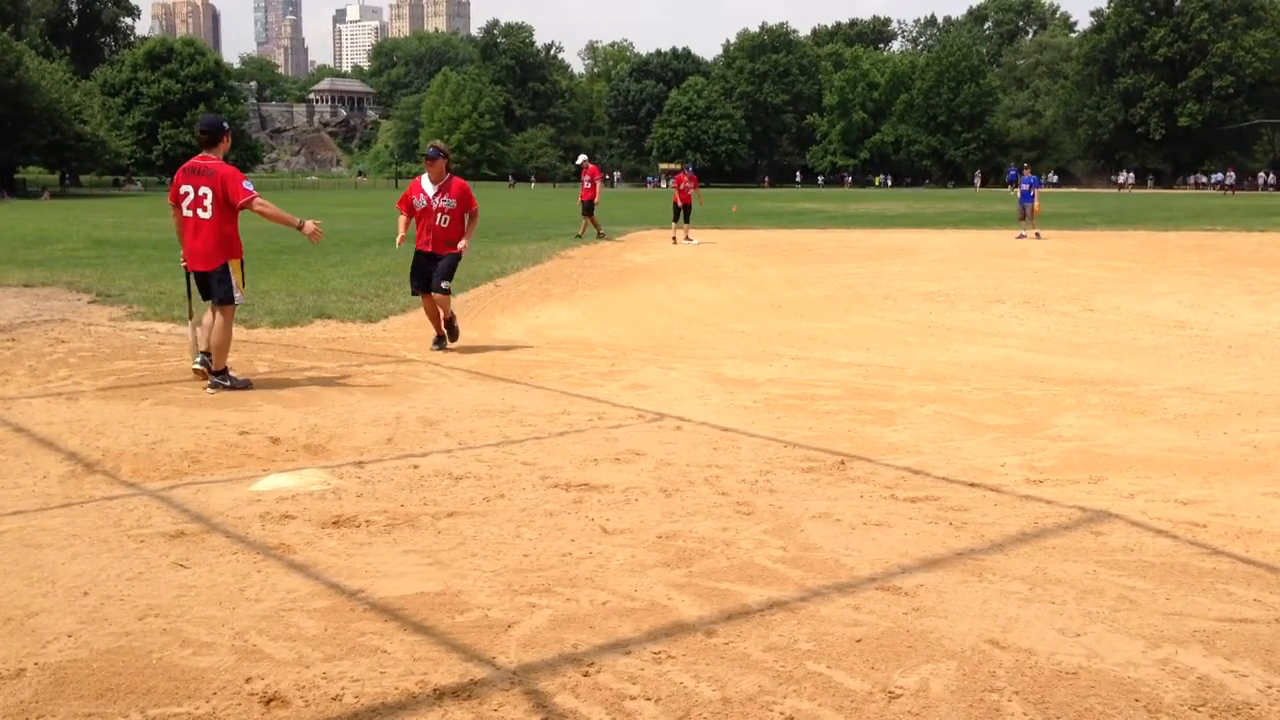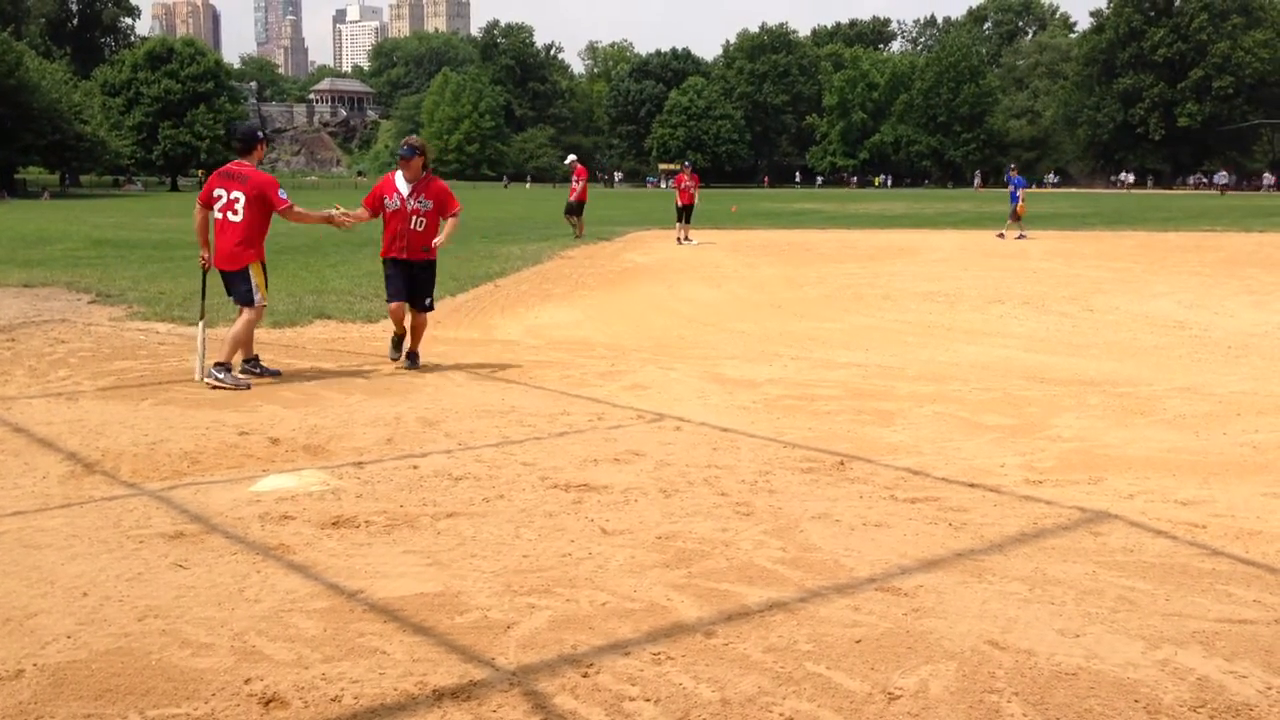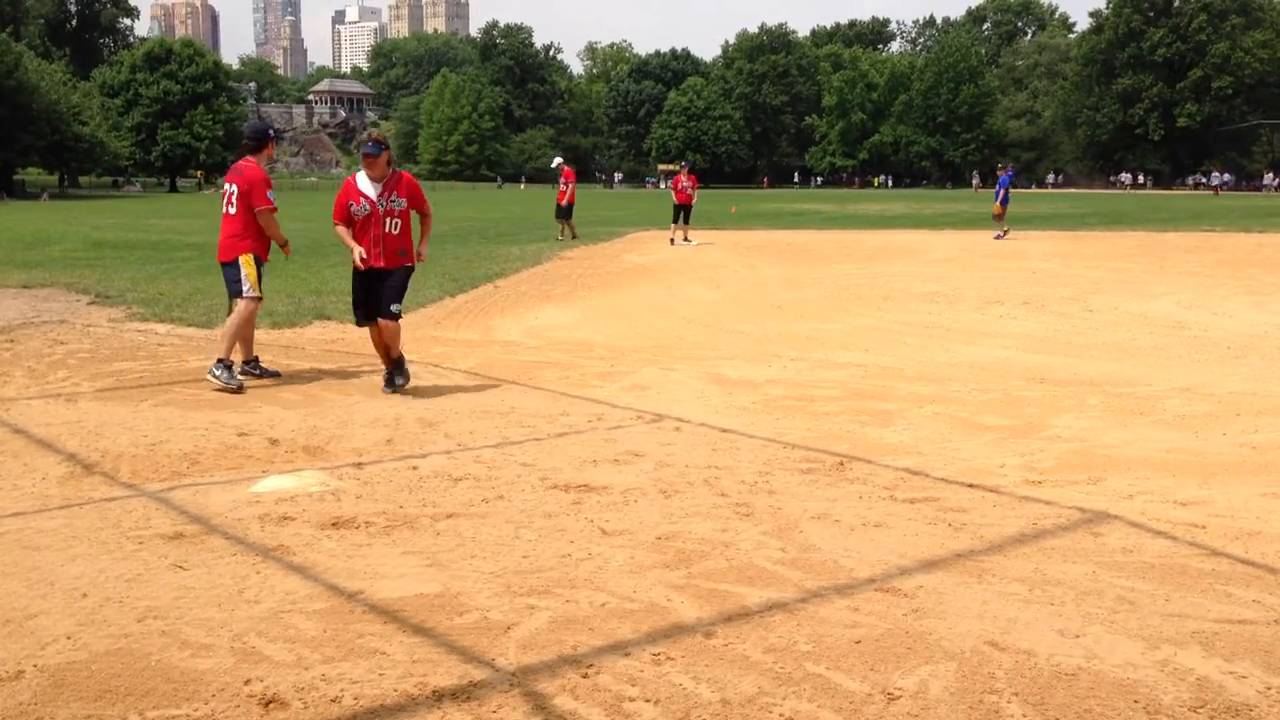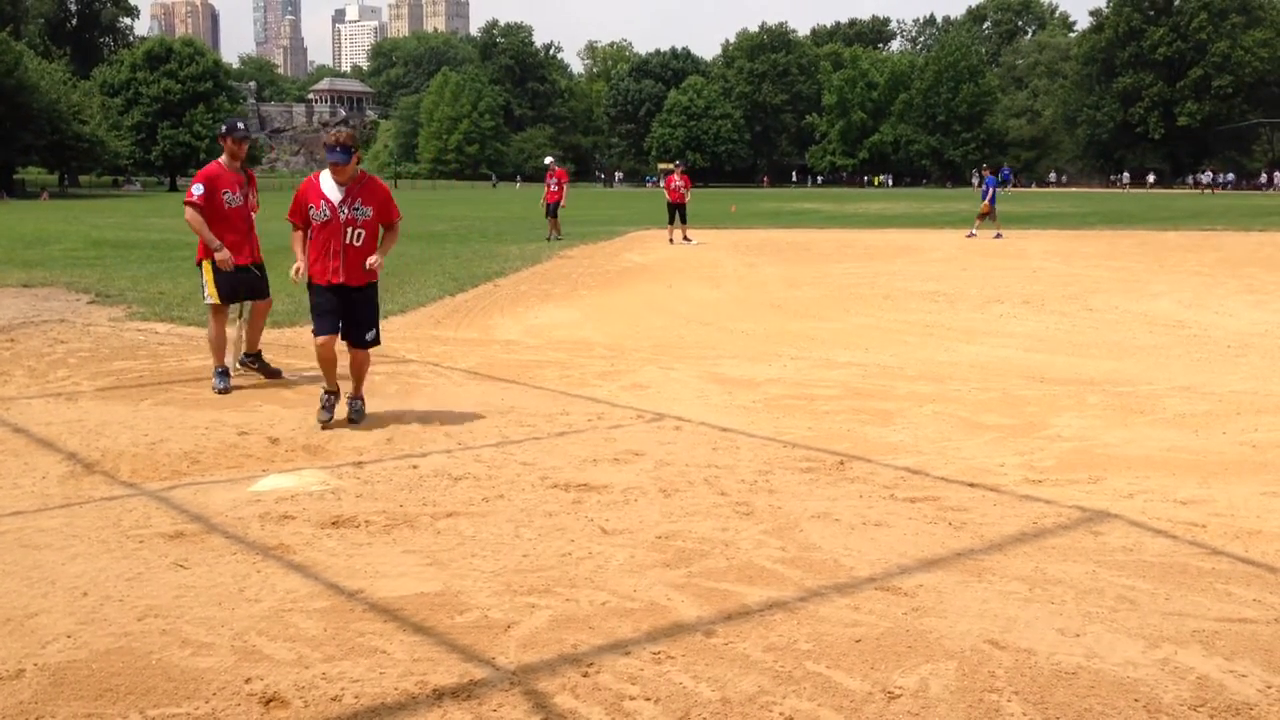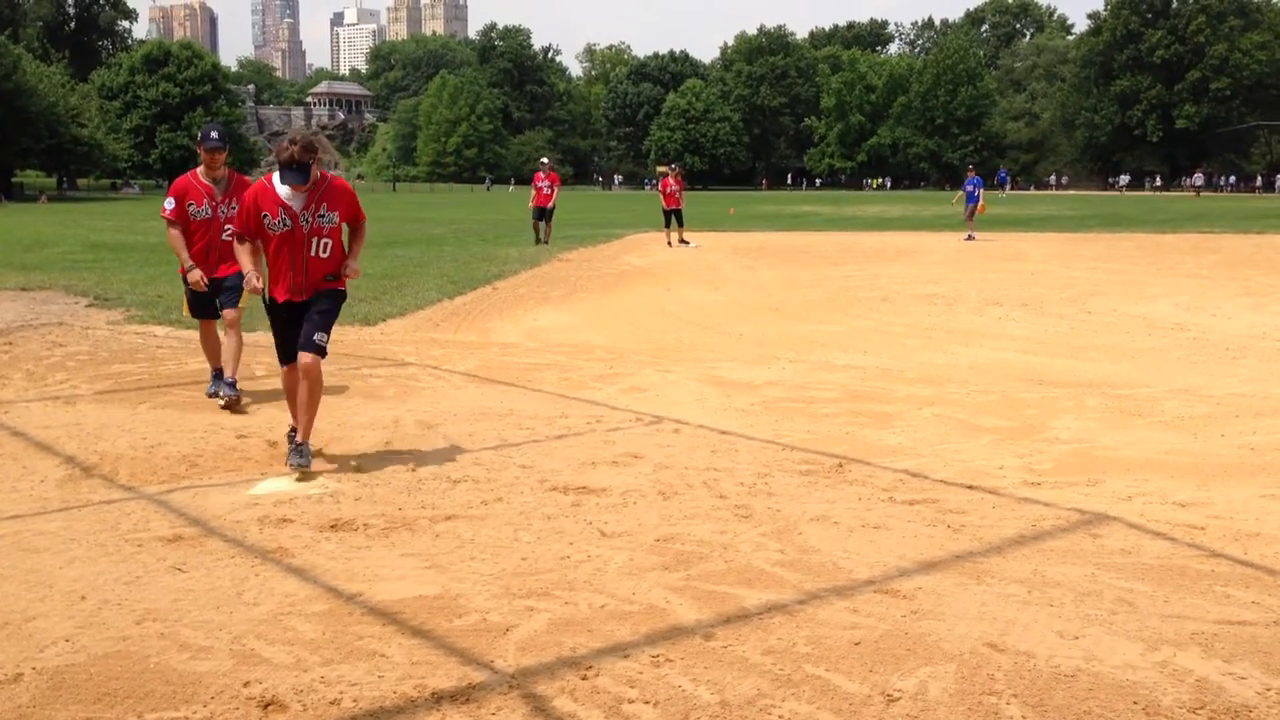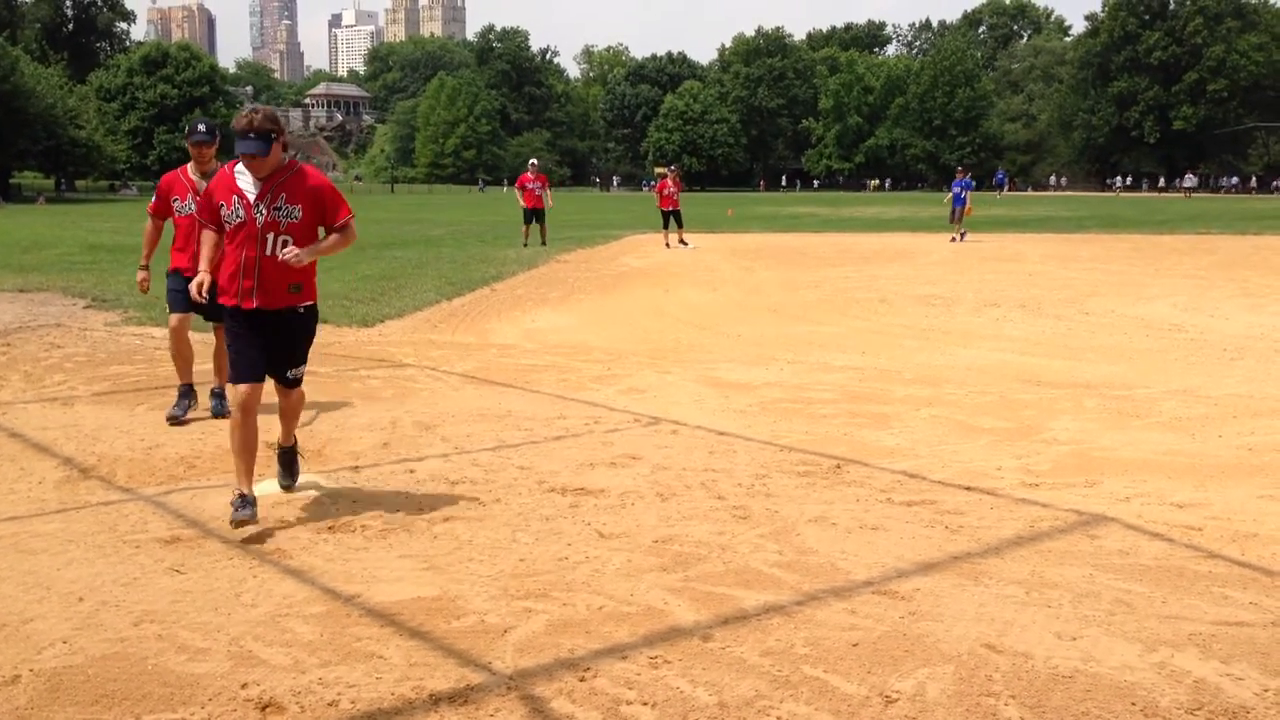
dt=0.4s
person 1, frame 1
left shoulder: (459, 186)
right shoulder: (415, 185)
left elbow: (473, 213)
right elbow: (404, 212)
left wrist: (466, 238)
right wrist: (402, 233)
left hip: (449, 251)
right hip: (424, 251)
left knee: (439, 295)
right knee: (426, 298)
left ankle: (449, 317)
right ankle: (440, 334)
person 1, frame 2
left shoulder: (436, 186)
right shoulder: (386, 183)
left elbow: (453, 216)
right elbow: (369, 211)
left wrist: (444, 236)
right wrist: (348, 217)
left hip: (423, 259)
right hip: (393, 257)
left knee: (419, 312)
right knee: (395, 307)
left ankle: (413, 351)
right ankle: (399, 333)
person 1, frame 3
left shoulder: (405, 182)
right shoulder: (350, 186)
left elbow: (425, 213)
right elbow: (340, 224)
left wrist: (423, 245)
right wrist: (354, 247)
left hip: (398, 265)
right hip: (365, 267)
left knee: (388, 322)
right knee: (373, 325)
left ankle: (398, 359)
right ankle: (389, 367)
person 1, frame 4
left shoulder: (375, 188)
right shoulder: (310, 187)
left elbow: (392, 226)
right elbow: (299, 227)
left wrist: (381, 254)
right wrist: (300, 259)
left hip: (362, 282)
right hip: (322, 281)
left knee: (360, 348)
right knee: (324, 342)
left ankle: (356, 397)
right ankle: (331, 391)
person 1, frame 5
left shoulder: (339, 189)
right shoulder: (260, 192)
left elbow: (358, 224)
right elbow: (243, 236)
left wrist: (353, 259)
right wrist: (250, 270)
left hip: (326, 291)
right hip: (281, 295)
left knee: (309, 361)
right knee: (289, 368)
left ankle: (302, 442)
right ankle: (297, 427)
person 1, frame 6
left shoulder: (311, 182)
right shoulder: (222, 180)
left elbow: (347, 232)
right elbow: (212, 227)
left wrist: (310, 252)
right wrist: (205, 269)
left hip: (294, 307)
right hip: (239, 306)
left knee: (289, 387)
right knee: (244, 396)
left ankle: (287, 443)
right ankle: (244, 494)
person 2, frame 1
left shoulder: (183, 172)
right shoulder: (227, 173)
left elbow: (176, 213)
right elbow: (258, 205)
left wrist: (186, 248)
right wrist: (300, 224)
left hip: (196, 255)
right hip: (223, 255)
left knee: (216, 306)
right knee: (225, 312)
left ankle: (205, 357)
right ankle: (219, 375)
person 2, frame 2
left shoulder: (218, 176)
right shoulder: (262, 181)
left elbow: (201, 212)
right elbow: (293, 213)
left wrist: (205, 249)
right wrist: (330, 217)
left hip: (223, 255)
right hip: (246, 256)
left knee: (247, 307)
right knee: (252, 311)
left ankle: (249, 362)
right ankle: (220, 368)
person 2, frame 3
left shoulder: (235, 171)
right shoulder: (258, 176)
right elbow: (265, 219)
right wrist: (283, 243)
left hip: (232, 248)
right hip: (244, 250)
left knee: (247, 306)
right knee: (246, 305)
left ankle: (248, 363)
right ankle: (220, 365)
person 2, frame 4
left shoulder: (248, 176)
right shoulder: (209, 174)
right elbow: (191, 214)
left wrist: (255, 250)
right wrist: (216, 247)
left hip: (248, 256)
right hip: (218, 258)
left knee: (263, 304)
right knee: (219, 312)
left ankle: (251, 356)
right ankle: (220, 371)
person 2, frame 5
left shoulder: (242, 185)
right shoulder: (182, 186)
right elbow: (173, 230)
right wrist: (189, 267)
left hip: (232, 267)
right hip: (198, 270)
left knee: (232, 319)
right knee: (207, 325)
left ankle: (230, 384)
right ankle: (216, 374)
person 2, frame 6
right shoulder: (170, 182)
right elbow: (154, 223)
right wrist: (144, 264)
right hip: (182, 268)
left knee: (222, 331)
right knee: (177, 326)
left ankle: (219, 393)
right ankle: (186, 392)
